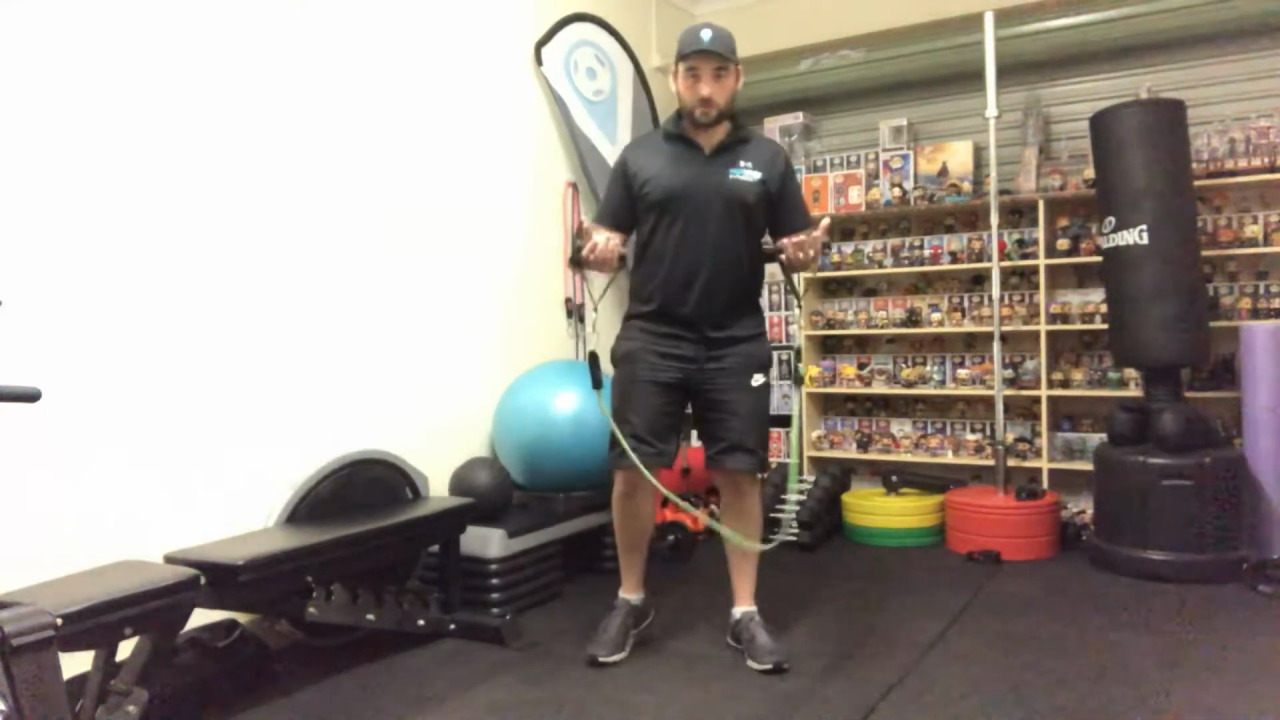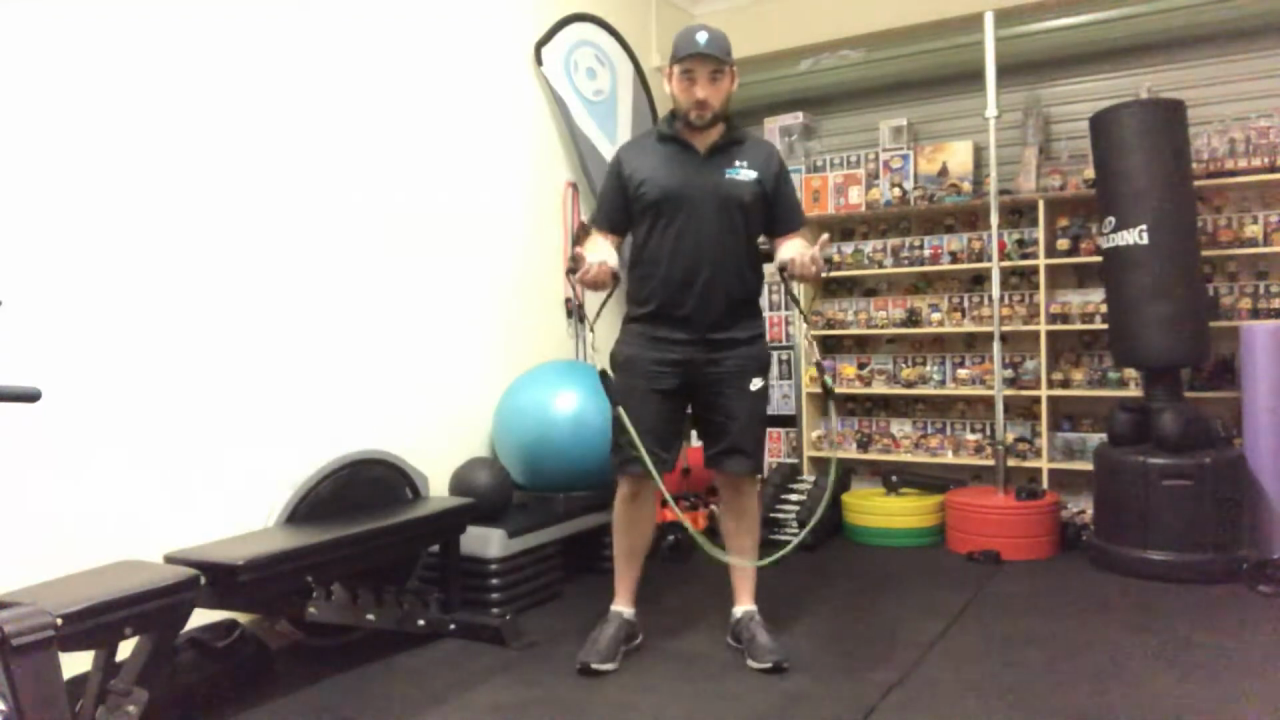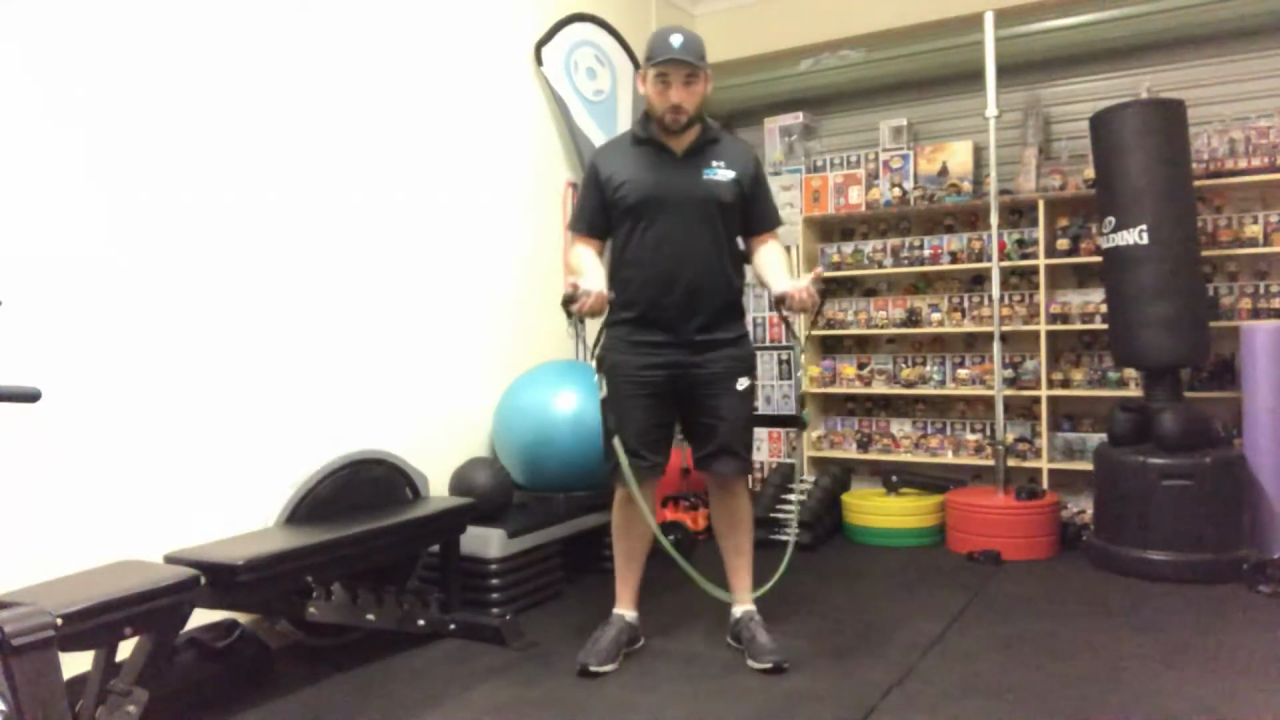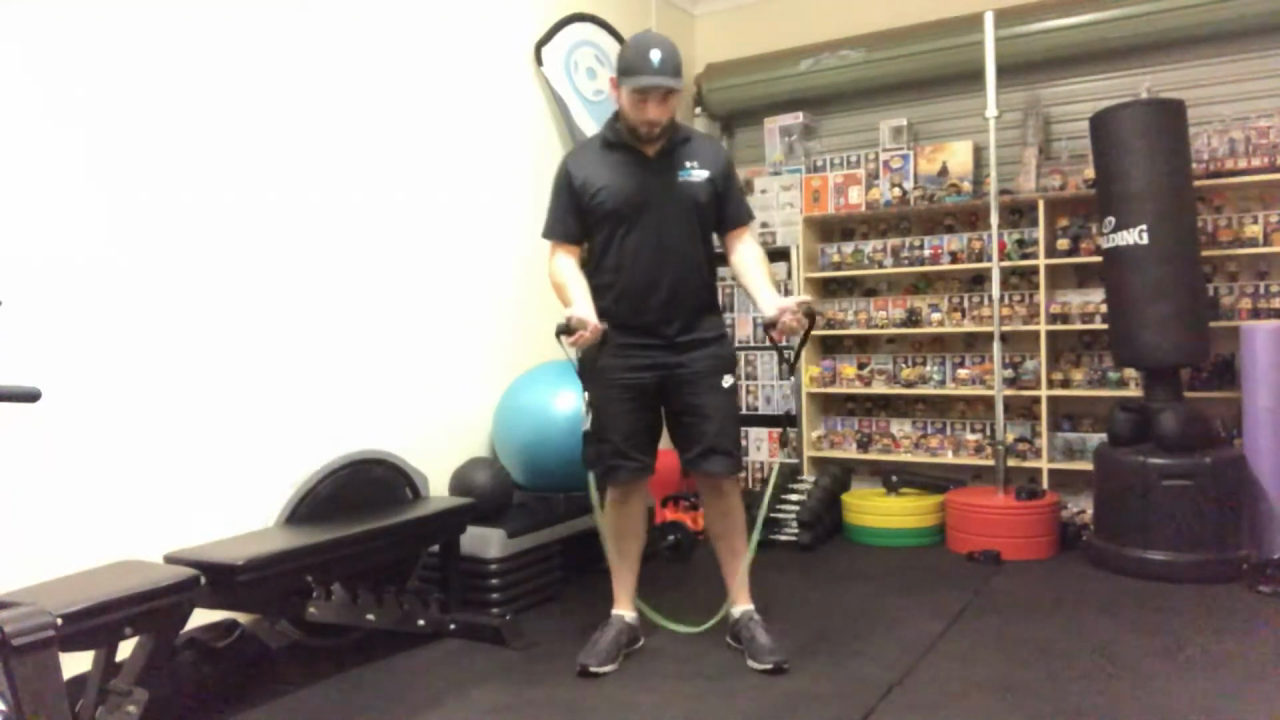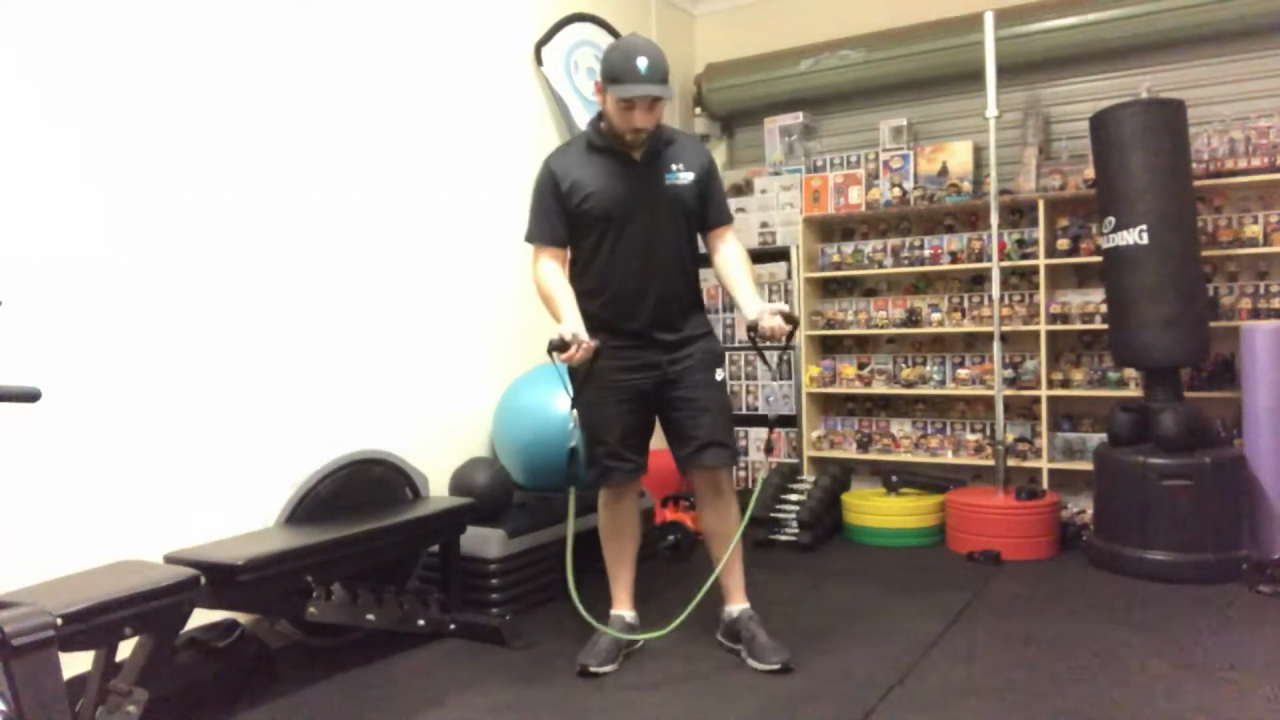
dt=0.2s
person 1, frame 1
left shoulder: (767, 158)
right shoulder: (640, 156)
left elbow: (793, 240)
right elbow: (606, 235)
left wrist: (804, 252)
right wrist: (601, 252)
left hip: (736, 343)
right hip: (651, 337)
left knee: (740, 474)
right knee: (633, 469)
left ankle: (744, 614)
right ankle: (630, 599)
person 1, frame 2
left shoulder: (761, 159)
right shoulder: (634, 157)
left elbow: (788, 239)
right elbow: (604, 238)
left wrist: (800, 259)
right wrist: (598, 263)
left hip: (735, 345)
right hip: (650, 342)
left knee: (738, 475)
right knee: (637, 476)
left ankle: (745, 614)
right ankle: (622, 614)
person 1, frame 3
left shoulder: (737, 158)
right shoulder: (610, 160)
left elbow: (764, 241)
right elbow: (584, 244)
left wrist: (785, 283)
right wrist: (589, 283)
left hip: (720, 346)
right hip: (634, 347)
left knee: (728, 476)
right knee: (634, 480)
left ankle: (744, 613)
right ankle: (624, 616)
person 1, frame 4
left shoulder: (708, 156)
right shoulder: (583, 165)
left elbow: (738, 238)
right elbow: (564, 253)
left wrist: (769, 301)
right wrist: (580, 309)
left hip: (700, 345)
right hip: (618, 352)
left knee: (718, 476)
right knee: (623, 481)
left ankle: (742, 612)
right ankle: (623, 616)
person 1, frame 5
left shoulder: (691, 156)
right shoulder: (564, 167)
left elbow: (721, 239)
right elbow: (549, 260)
left wrist: (752, 305)
right wrist: (570, 322)
left hip: (688, 343)
right hip: (609, 354)
left knee: (713, 472)
right knee: (617, 481)
left ankle: (737, 613)
right ankle: (621, 617)
